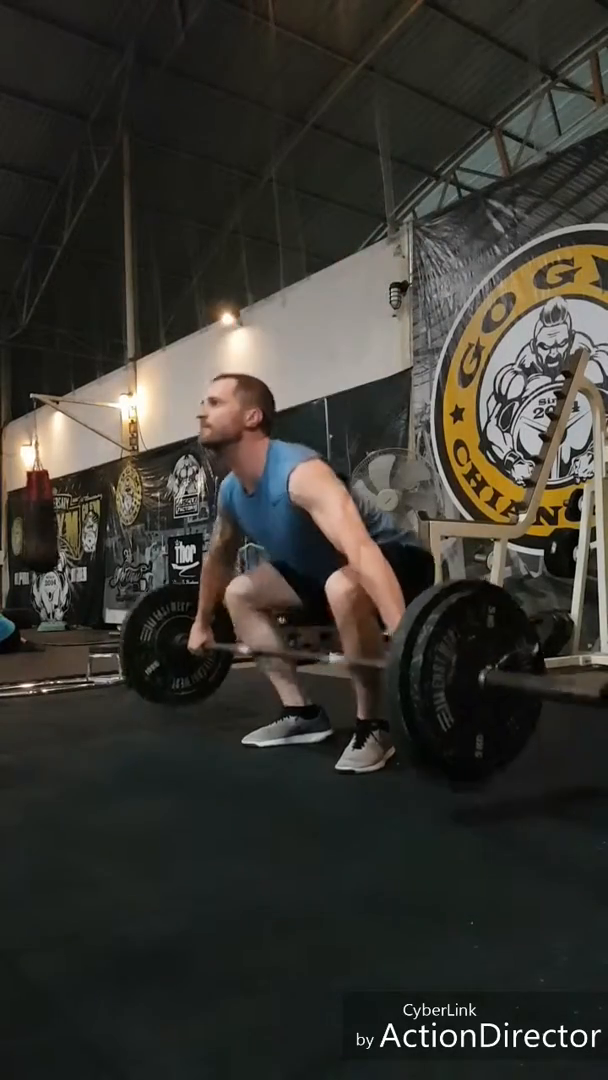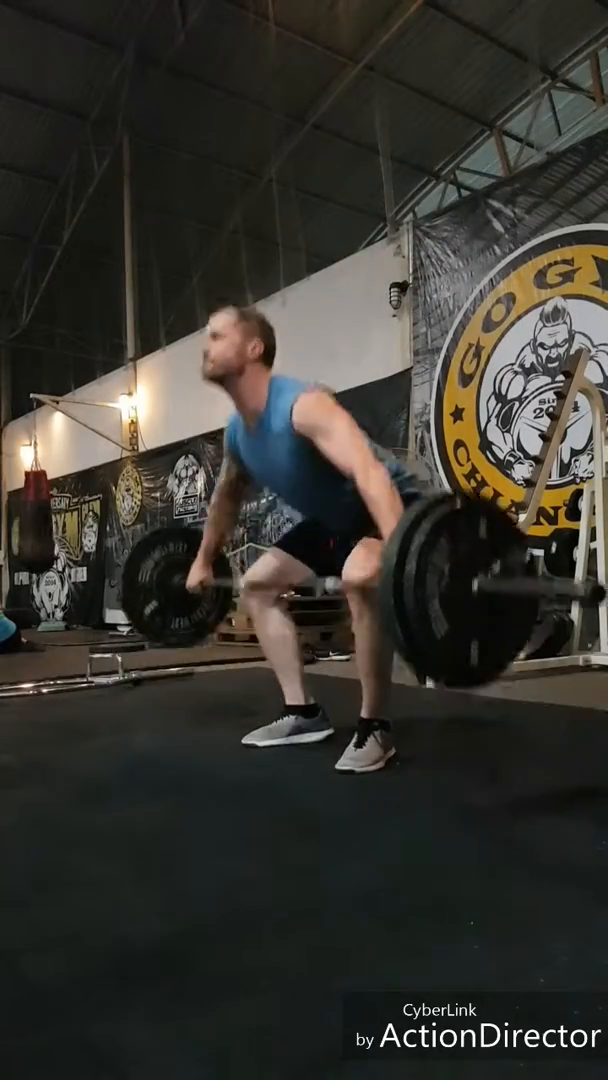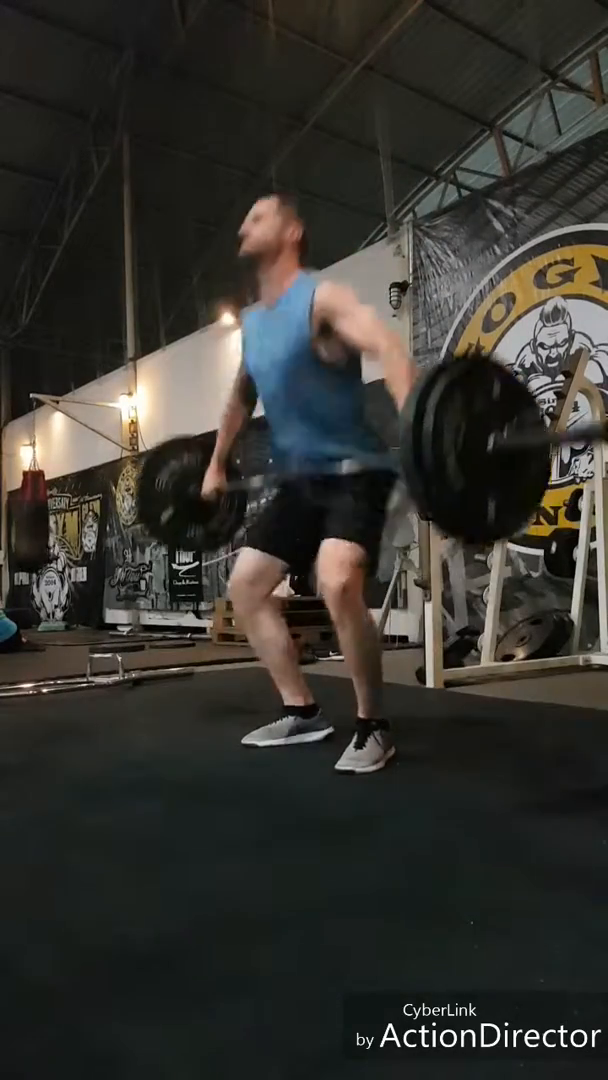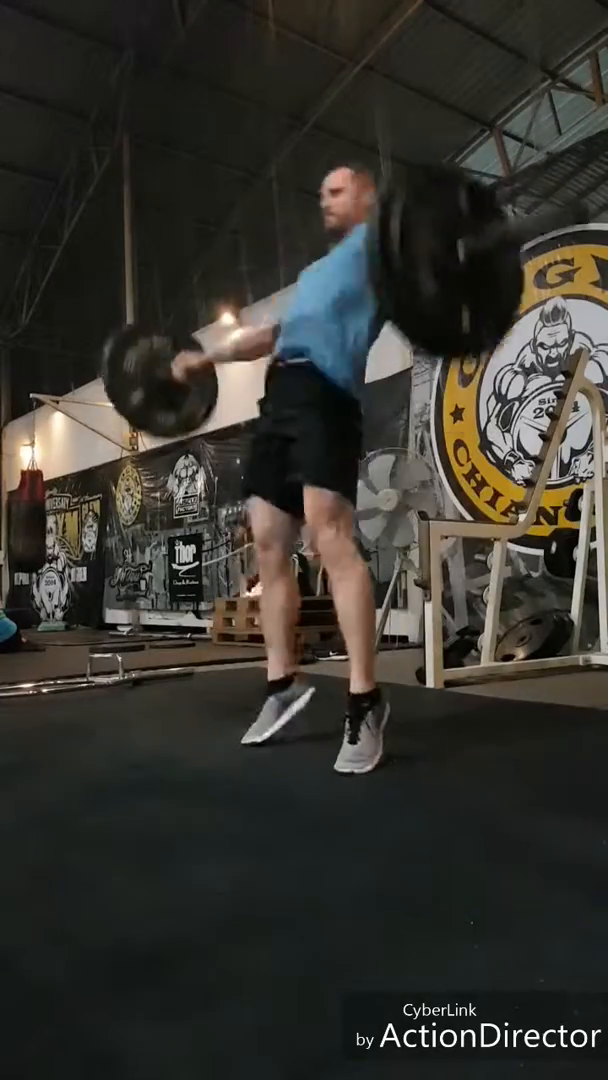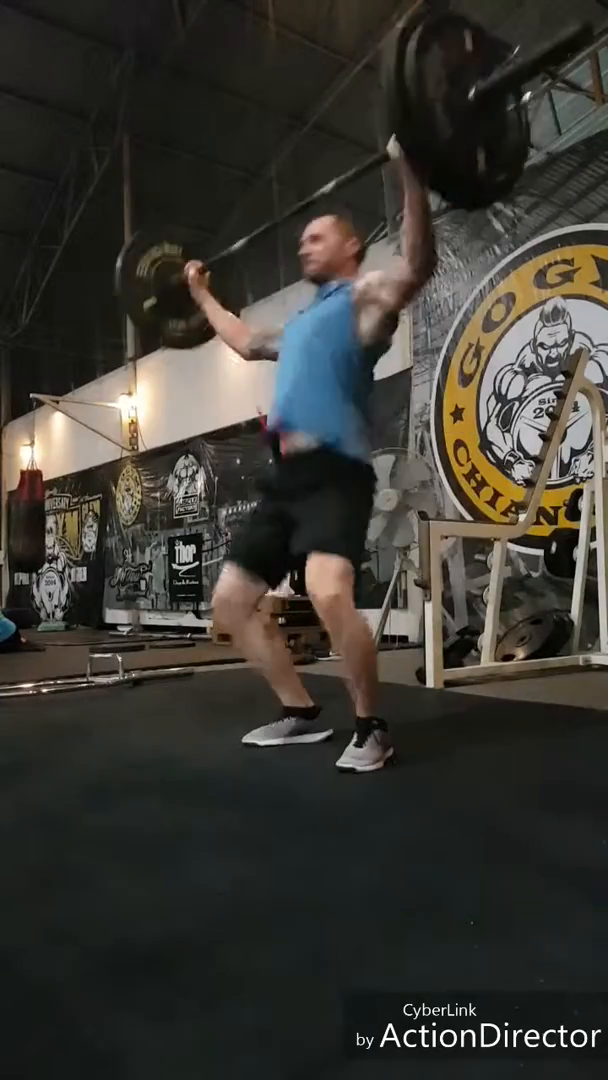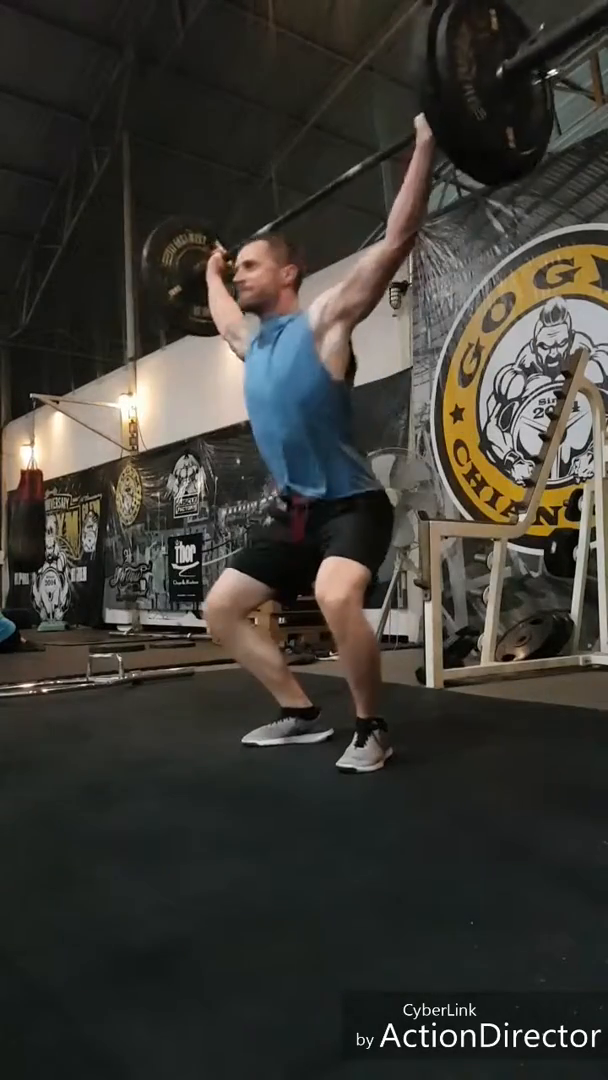
dt=0.2s
person 1, frame 1
left shoulder: (299, 473)
right shoulder: (232, 490)
left elbow: (363, 553)
right elbow: (218, 557)
right wrist: (202, 623)
left hip: (390, 560)
left knee: (344, 591)
right knee: (240, 593)
left ankle: (372, 728)
right ankle: (302, 714)
person 1, frame 2
left shoulder: (302, 407)
right shoulder: (236, 430)
left elbow: (370, 473)
right elbow: (225, 498)
right wrist: (202, 561)
left hip: (383, 511)
right hip: (329, 518)
left knee: (360, 580)
right knee: (255, 582)
left ankle: (375, 729)
right ankle: (302, 711)
person 1, frame 3
left shoulder: (322, 298)
right shoulder: (254, 322)
left elbow: (389, 349)
right elbow: (240, 398)
right wrist: (217, 466)
left hip: (353, 472)
right hip: (299, 479)
left knee: (337, 583)
right knee: (244, 586)
left ankle: (372, 727)
right ankle: (301, 714)
person 1, frame 4
left shoulder: (375, 240)
right shoulder: (322, 266)
right elbow: (272, 331)
right wrist: (202, 358)
left hip: (321, 392)
right hip: (279, 397)
left knee: (331, 540)
right knee: (268, 547)
left ankle: (366, 704)
right ankle: (284, 682)
person 1, frame 5
left shoulder: (368, 295)
right shoulder: (302, 316)
left elbow: (420, 263)
right elbow: (242, 338)
left wrist: (409, 174)
right wrist: (199, 291)
left hip: (335, 472)
right hip: (282, 477)
left knee: (327, 592)
right knee: (229, 602)
left ankle: (371, 728)
right ankle: (302, 713)
person 1, frame 6
left shoulder: (321, 323)
right shoulder: (255, 343)
left elbow: (394, 244)
right elbow: (223, 315)
left wrist: (426, 145)
right wrist: (212, 274)
left hip: (352, 505)
right hip: (295, 513)
left knee: (335, 598)
right knee: (220, 610)
left ankle: (371, 728)
right ankle: (301, 714)
